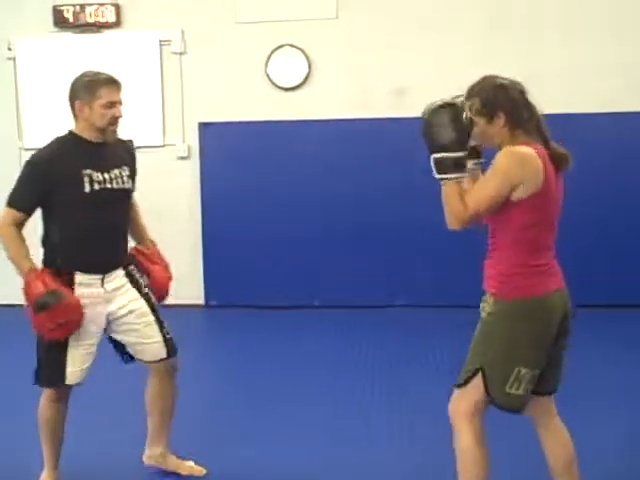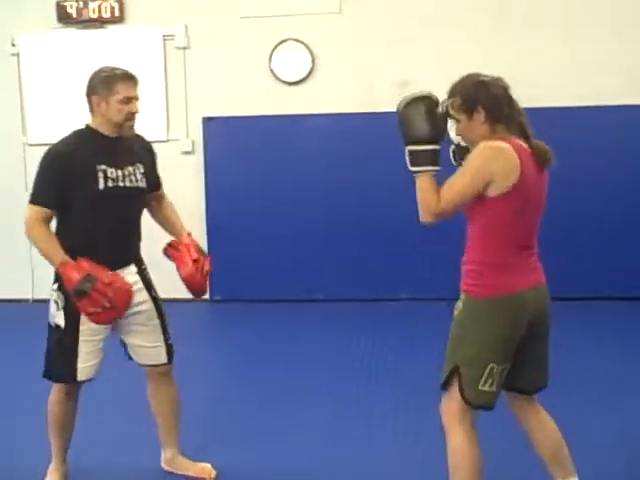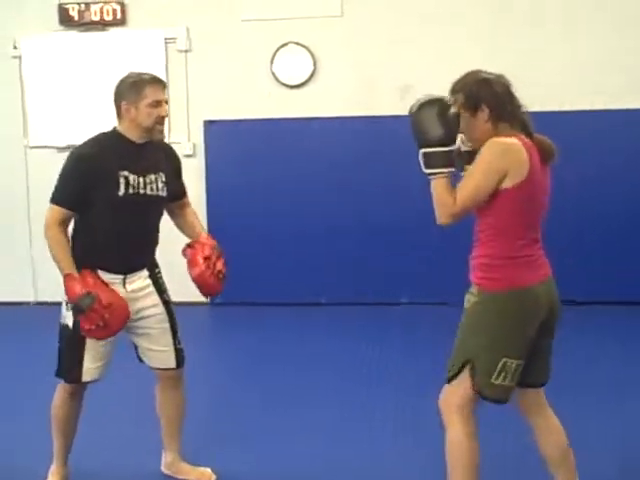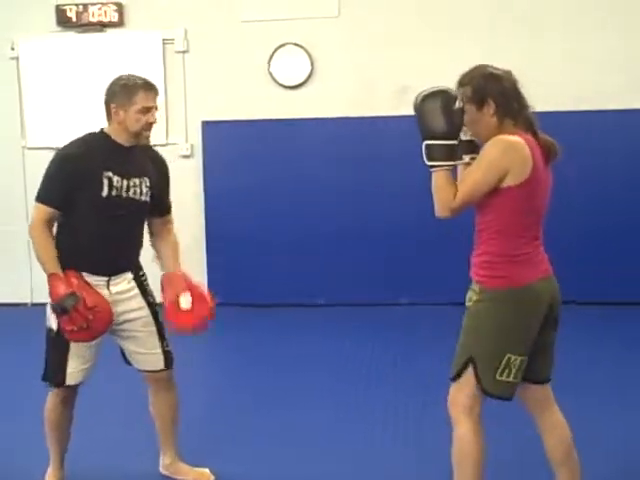
dt=0.4s
person 1, frame 1
left shoulder: (123, 153)
right shoulder: (49, 161)
left wrist: (149, 250)
right wrist: (34, 281)
left hip: (121, 279)
right hip: (70, 287)
left knee: (164, 362)
right knee: (57, 387)
person 1, frame 2
left shoulder: (141, 148)
right shoulder: (64, 155)
left elbow: (156, 200)
right elbow: (35, 222)
left wrist: (185, 239)
right wrist: (69, 270)
left hip: (132, 275)
right hip: (85, 282)
left knee: (161, 366)
right knee: (68, 382)
person 1, frame 3
left shoulder: (165, 156)
right shoulder: (89, 157)
left elbow: (180, 205)
right elbow: (55, 224)
left wrist: (202, 241)
right wrist: (74, 282)
left hip: (144, 279)
right hip: (94, 283)
left knee: (171, 371)
right knee: (73, 382)
person 1, frame 4
left shoulder: (153, 163)
right shoulder: (74, 158)
left elbow: (161, 226)
right elbow: (40, 223)
left wrist: (175, 274)
right wrist: (58, 281)
left hip: (129, 283)
left knee: (161, 374)
right knee: (64, 387)
person 2, frame 1
left shoulder: (516, 158)
right shoulder: (541, 157)
left elbow: (458, 218)
right elbow: (488, 203)
left wrist: (447, 155)
right wrist: (466, 157)
left hip: (517, 304)
right hip: (547, 298)
left knee: (464, 412)
right knee: (542, 412)
person 2, frame 2
left shoulder: (491, 154)
right shoulder: (530, 155)
left elbow: (430, 212)
left wrist: (421, 148)
right wrist: (467, 160)
left hip: (491, 301)
right hip: (530, 295)
left knee: (455, 413)
right knee: (525, 403)
person 2, frame 3
left shoulder: (500, 149)
right shoulder: (531, 149)
left elbow: (448, 213)
left wrist: (435, 151)
right wrist: (463, 158)
left hip: (503, 295)
right hip: (536, 290)
left knee: (454, 406)
right knee: (532, 401)
person 2, frame 4
left shoulder: (505, 148)
right shoulder: (530, 146)
left elbow: (447, 206)
right elbow: (474, 193)
left wrist: (438, 143)
right wrist: (463, 149)
left hip: (505, 294)
right hip: (536, 287)
left knee: (462, 405)
right knee: (538, 398)
